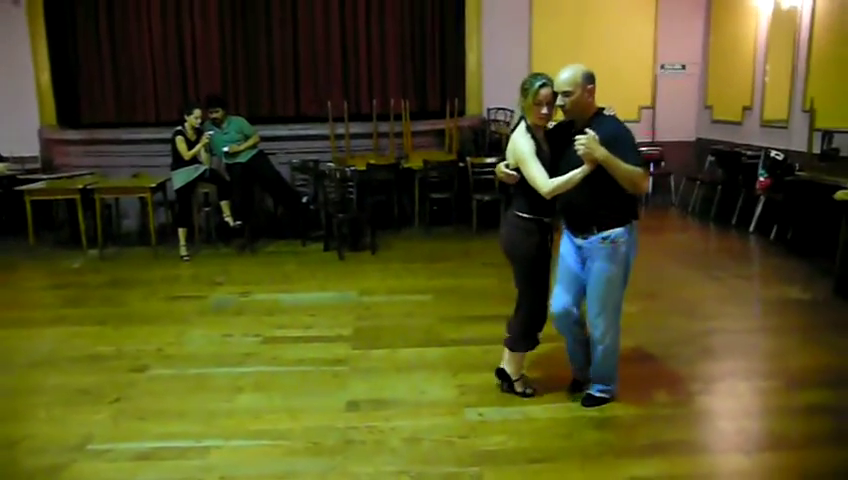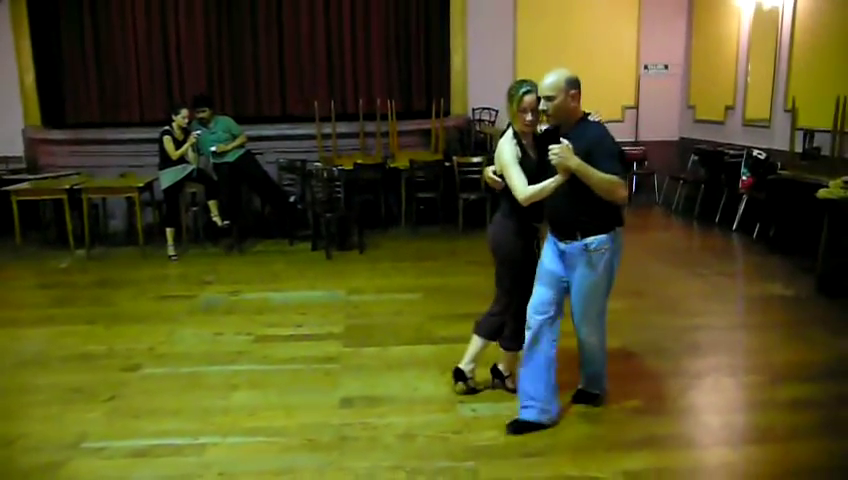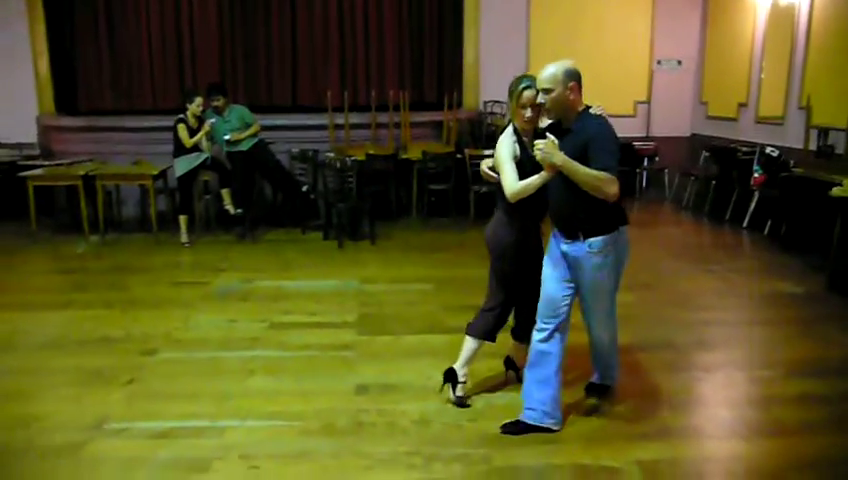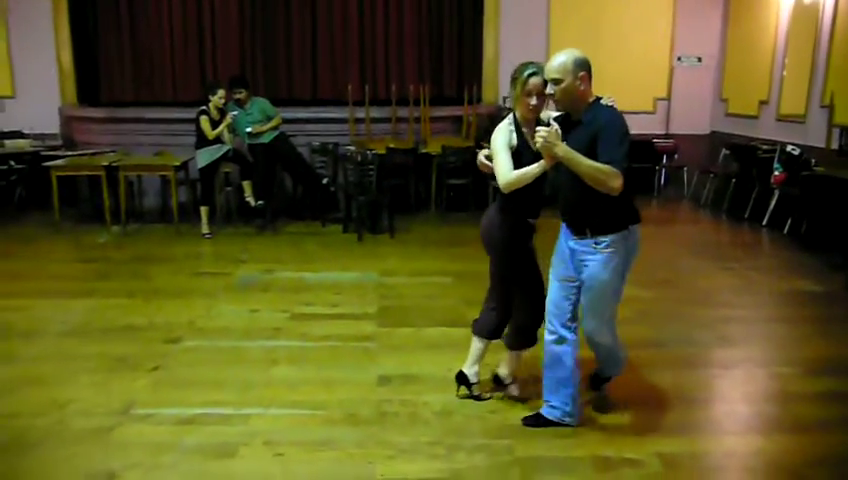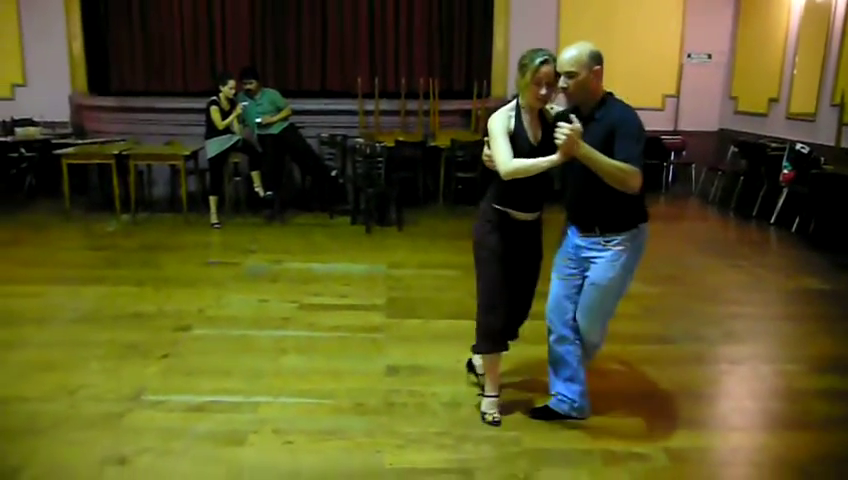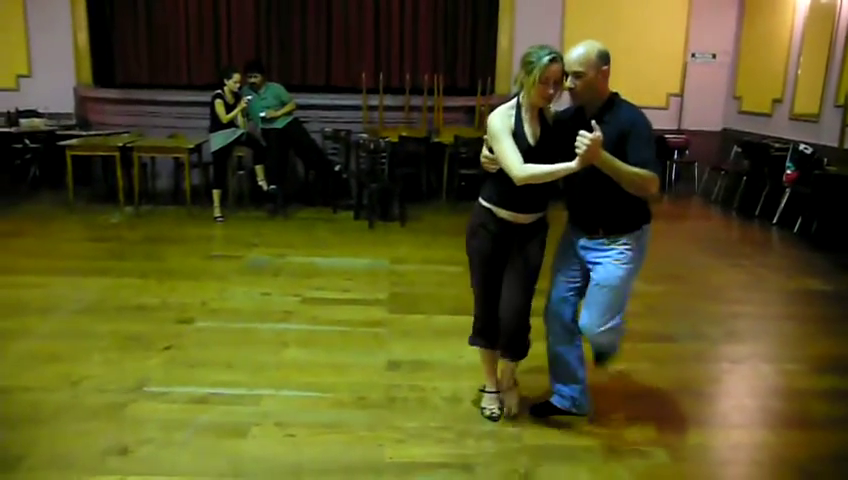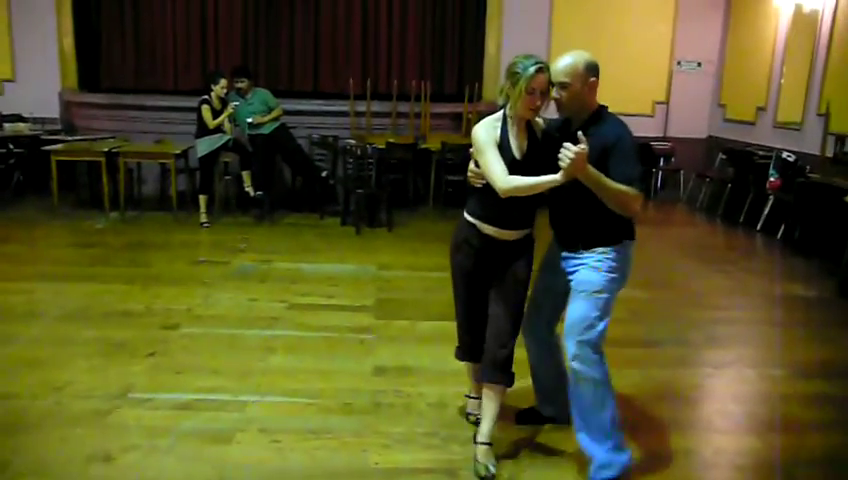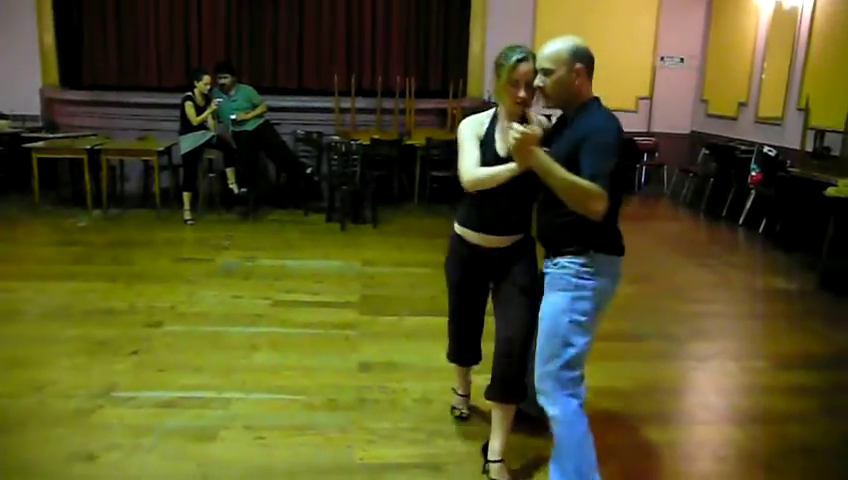
dt=0.3s
person 1, frame 1
left shoulder: (614, 131)
right shoulder: (559, 132)
left elbow: (639, 185)
left wrist: (602, 155)
right wrist: (508, 169)
left hip: (609, 237)
right hip: (573, 235)
left knee: (602, 318)
right knee: (562, 308)
left ankle: (603, 385)
right ankle: (585, 367)
person 1, frame 2
left shoulder: (596, 137)
right shoulder: (547, 136)
left elbow: (619, 193)
left wrist: (575, 165)
left hip: (594, 244)
right hip: (556, 241)
left knee: (587, 323)
right knee: (539, 317)
left ankle: (594, 385)
right ankle: (536, 409)
person 1, frame 3
left shoulder: (597, 130)
right shoulder: (553, 130)
left elbow: (609, 189)
left wrist: (559, 160)
left hip: (599, 242)
right hip: (561, 239)
left knee: (598, 321)
right knee: (548, 321)
left ankle: (606, 377)
right ankle: (540, 413)
person 1, frame 4
left shoulder: (608, 122)
right shoulder: (561, 123)
left elbow: (613, 183)
left wrist: (560, 150)
left hip: (609, 240)
right hip: (571, 236)
left knee: (595, 324)
right knee: (557, 321)
left ankle: (609, 367)
right ankle: (560, 408)
person 1, frame 5
left shoulder: (622, 118)
right shoulder: (566, 118)
left elbow: (632, 181)
left wrist: (582, 149)
left hip: (616, 239)
right hip: (576, 233)
left knee: (588, 323)
right knee: (559, 316)
left ankle: (578, 368)
right ankle: (569, 399)
person 1, frame 6
left shoulder: (630, 121)
right shoulder: (566, 119)
left elbow: (650, 186)
left wrist: (601, 157)
right wrist: (497, 158)
left hip: (619, 240)
right hip: (577, 233)
left knee: (594, 325)
right knee: (558, 315)
left ankle: (607, 341)
right ankle: (569, 396)
person 1, frame 7
left shoulder: (614, 134)
right shoulder: (554, 130)
left elbow: (632, 205)
left wrist: (586, 171)
right wrist: (482, 171)
left hip: (601, 254)
right hip: (562, 248)
left knee: (580, 349)
right knee: (536, 330)
right ankle: (552, 406)
person 1, frame 8
left shoulder: (599, 127)
right shoulder: (565, 123)
left elbow: (595, 204)
left wrist: (536, 158)
left hip: (583, 266)
right hip: (561, 259)
left knee: (557, 381)
right knee: (528, 340)
right ankle: (534, 409)
person 2, frame 1
left shoulder: (546, 133)
right shoulder: (522, 140)
right elbow: (546, 188)
right wrist: (588, 166)
left hip: (534, 227)
right hip: (524, 230)
left knee: (532, 299)
right knee: (533, 301)
left ankle: (508, 365)
right ankle: (512, 373)
person 2, frame 2
left shoulder: (538, 138)
right shoulder: (508, 146)
right elbow: (524, 195)
right wrist: (561, 176)
left hip: (519, 230)
right hip: (513, 232)
left knee: (506, 302)
right knee: (520, 303)
left ankle: (467, 367)
right ankle: (505, 370)
person 2, frame 3
left shoulder: (539, 134)
right shoulder: (511, 141)
right elbow: (513, 191)
right wrist: (547, 172)
left hip: (521, 229)
right hip: (512, 231)
left knee: (499, 301)
right knee: (528, 299)
left ankle: (460, 370)
right ankle: (518, 361)
person 2, frame 4
left shoulder: (545, 125)
right shoulder: (505, 132)
right elbow: (506, 181)
right wrist: (546, 163)
left hip: (513, 226)
right hip: (507, 226)
left knee: (501, 299)
right knee: (530, 300)
left ankle: (470, 370)
right ankle: (507, 371)
person 2, frame 5
left shoulder: (553, 118)
right shoulder: (502, 119)
right elbow: (507, 169)
right wrist: (556, 157)
left hip: (531, 225)
right hip: (496, 222)
left knee: (519, 301)
right knee: (494, 303)
left ankle: (480, 360)
right ankle: (490, 389)
person 2, frame 6
left shoulder: (554, 117)
right shoulder: (500, 118)
right elbow: (519, 173)
right wrist: (576, 165)
left hip: (531, 229)
right hip: (490, 223)
left knee: (515, 312)
right knee: (488, 306)
left ankle: (509, 378)
right ankle: (491, 384)
person 2, frame 7
left shoulder: (543, 130)
right shoulder: (486, 130)
right elbow: (505, 185)
right wrist: (560, 176)
left hip: (518, 247)
right hip: (474, 238)
left knee: (503, 334)
right knee: (472, 322)
left ankle: (485, 436)
right ankle: (475, 390)
person 2, frame 8
left shoulder: (543, 128)
right shoulder: (473, 126)
right elbow: (470, 179)
right wrist: (518, 164)
left hip: (516, 253)
right hip: (467, 248)
left knee: (513, 347)
right knee: (464, 329)
right ankle: (462, 388)
person 3, frame 1
left shoulder: (199, 132)
right shoulder: (179, 133)
left elbow: (203, 158)
right elbow: (186, 156)
right wrist: (201, 144)
left hip: (196, 167)
right hip: (181, 171)
left knee: (223, 181)
right knee: (184, 207)
left ankle: (227, 216)
right ankle: (182, 246)
person 3, frame 2
left shoulder: (186, 131)
right shoulder: (166, 133)
right elbow: (174, 155)
right wrist: (189, 143)
left hip: (184, 167)
right hip: (169, 171)
left knee: (210, 181)
right knee: (172, 207)
left ankle: (215, 216)
right ankle: (170, 246)
person 3, frame 3
left shoulder: (200, 119)
right shoulder: (181, 121)
right elbow: (188, 144)
right wrist: (203, 131)
left hip: (198, 155)
right hip: (183, 160)
left knee: (224, 170)
right knee: (185, 195)
left ankle: (228, 204)
right ankle: (183, 233)
person 3, frame 4
left shoulder: (222, 111)
right shoulder: (203, 113)
right elbow: (210, 135)
left wrist: (229, 143)
right wrist: (225, 123)
left hip: (220, 146)
right hip: (205, 151)
left knee: (245, 162)
right knee: (207, 187)
left ankle: (249, 196)
right ankle: (204, 224)
person 3, frame 5
left shoulder: (232, 102)
right shoulder: (213, 103)
right elbow: (220, 125)
left wrist: (240, 137)
right wrist: (235, 114)
left hip: (230, 137)
right hip: (215, 141)
left knee: (254, 152)
right knee: (216, 177)
left ankle: (257, 186)
right ankle: (213, 214)
person 3, frame 6
left shoulder: (237, 96)
right shoulder: (218, 97)
right elbow: (224, 119)
left wrist: (244, 131)
right wrist: (240, 107)
left hip: (234, 131)
right hip: (219, 135)
left knee: (258, 146)
right knee: (220, 170)
left ankle: (261, 180)
right ankle: (216, 207)
person 3, frame 7
left shoulder: (223, 101)
right shoulder: (205, 102)
right elbow: (211, 125)
left wrist: (230, 137)
right wrist: (227, 113)
left hip: (220, 136)
right hip: (206, 140)
left knee: (245, 151)
right knee: (206, 175)
left ankle: (248, 186)
right ankle: (203, 213)
person 3, frame 8
left shoulder: (207, 98)
right shoulder: (188, 99)
right elbow: (195, 121)
left wrist: (214, 133)
right wrist: (210, 110)
left hip: (204, 133)
right hip: (189, 137)
left knee: (229, 148)
right knee: (190, 172)
left ankle: (232, 183)
right ankle: (186, 210)
person 4, frame 1
left shoulder: (238, 121)
right shoulder: (207, 128)
left elbow: (256, 137)
left wrist: (240, 147)
left hip: (253, 156)
right hip: (234, 165)
left knee: (276, 182)
right knee: (241, 199)
left ankle: (301, 209)
right ankle: (250, 231)
person 4, frame 2
left shoulder: (225, 121)
right shoulder: (194, 127)
left elbow: (243, 137)
left wrist: (228, 147)
left hip: (240, 156)
right hip: (221, 165)
left knee: (263, 181)
right knee: (229, 198)
left ankle: (286, 207)
right ankle: (236, 231)
person 4, frame 3
left shoulder: (239, 110)
right shoulder: (209, 116)
left elbow: (257, 126)
left wrist: (242, 136)
left hip: (253, 145)
right hip: (234, 153)
left knee: (275, 169)
right knee: (242, 185)
left ankle: (300, 195)
right ankle: (248, 220)
person 4, frame 4
left shoulder: (261, 103)
right shoulder: (231, 108)
left elbow: (278, 119)
left wrist: (263, 128)
left hip: (274, 137)
right hip: (256, 145)
left knee: (296, 162)
right knee: (264, 177)
left ankle: (320, 189)
right ankle: (268, 212)
person 4, frame 5
left shoulder: (271, 94)
right shoulder: (240, 99)
left elbow: (288, 110)
left wrist: (273, 119)
left hip: (283, 128)
right hip: (265, 135)
left knee: (304, 152)
right knee: (272, 165)
left ankle: (326, 179)
right ankle: (276, 201)
person 4, frame 6
left shoulder: (275, 88)
right shoulder: (245, 92)
left elbow: (292, 104)
left wrist: (277, 113)
left hip: (288, 122)
right hip: (269, 130)
left knee: (308, 146)
right knee: (276, 159)
left ankle: (330, 174)
right ankle: (278, 194)
person 4, frame 7
left shoulder: (262, 94)
right shoulder: (232, 98)
left elbow: (279, 110)
left wrist: (264, 119)
left hip: (274, 127)
right hip: (256, 135)
left knee: (295, 152)
right knee: (263, 164)
left ankle: (318, 179)
right ankle: (266, 199)
person 4, frame 8
left shoulder: (246, 90)
right shoulder: (216, 94)
left elbow: (263, 106)
left wrist: (248, 115)
left hip: (259, 124)
right hip: (240, 132)
left knee: (279, 149)
right knee: (247, 160)
left ankle: (303, 177)
right ankle: (251, 195)
